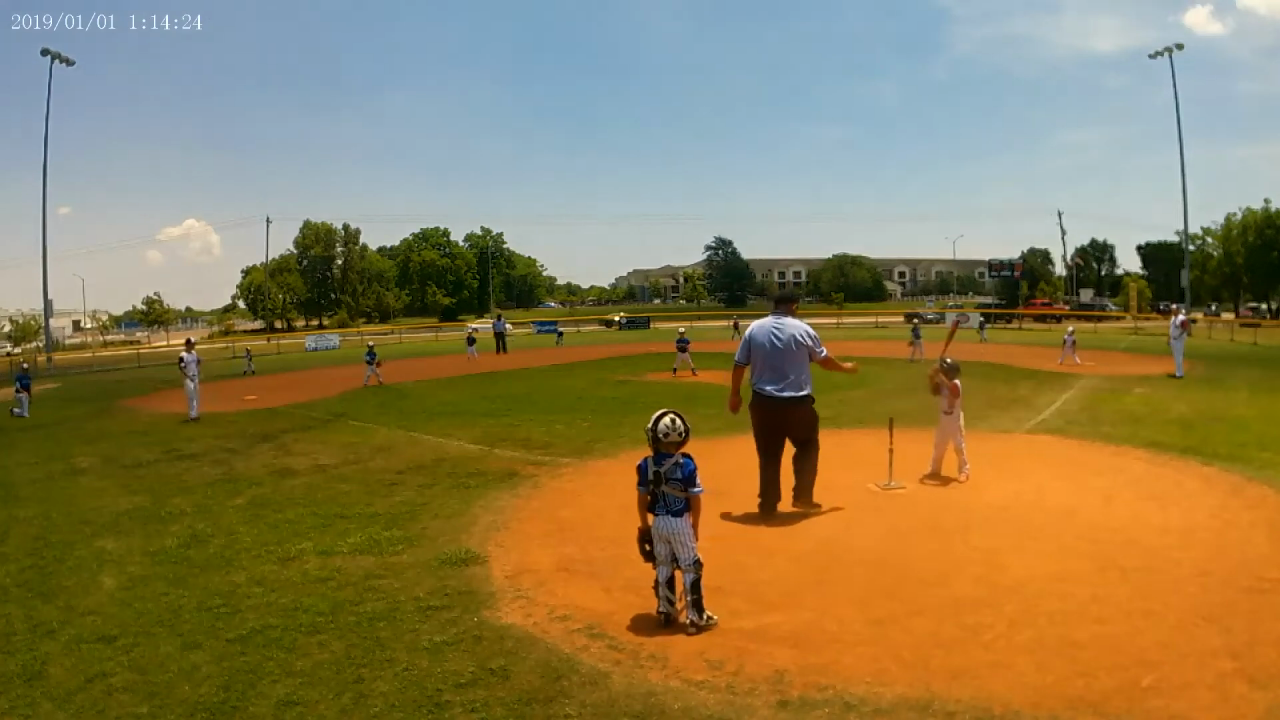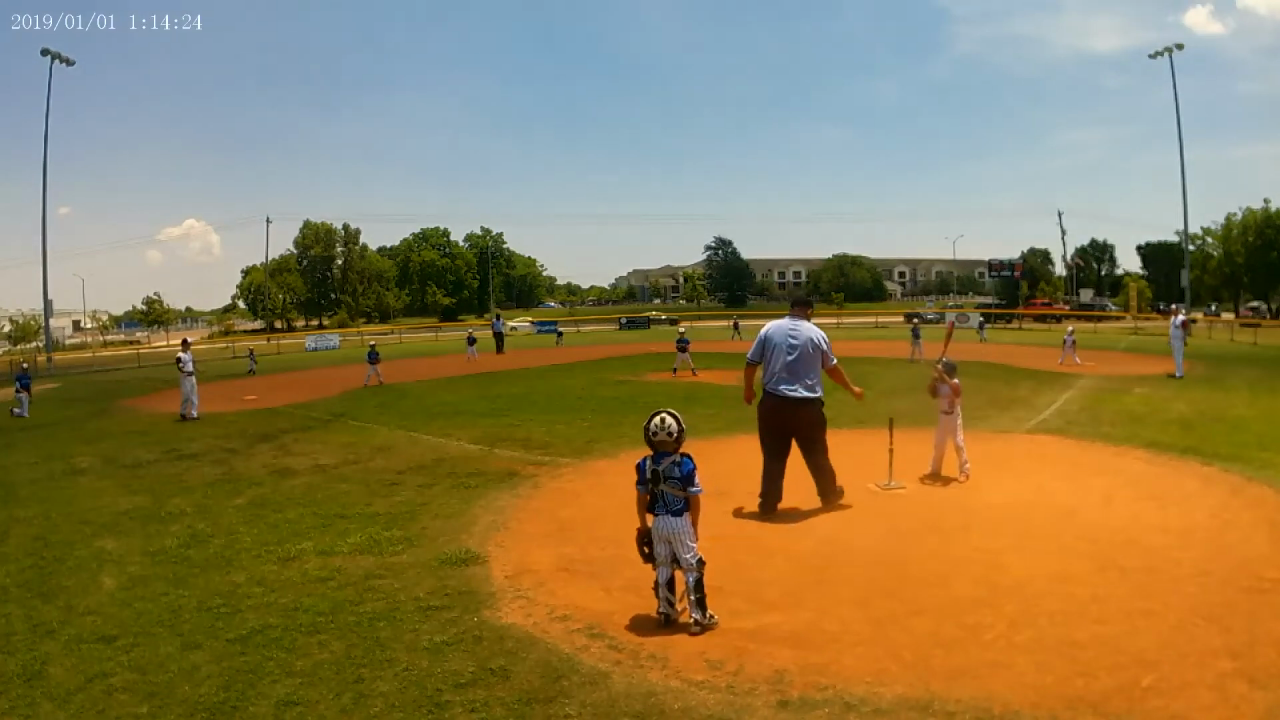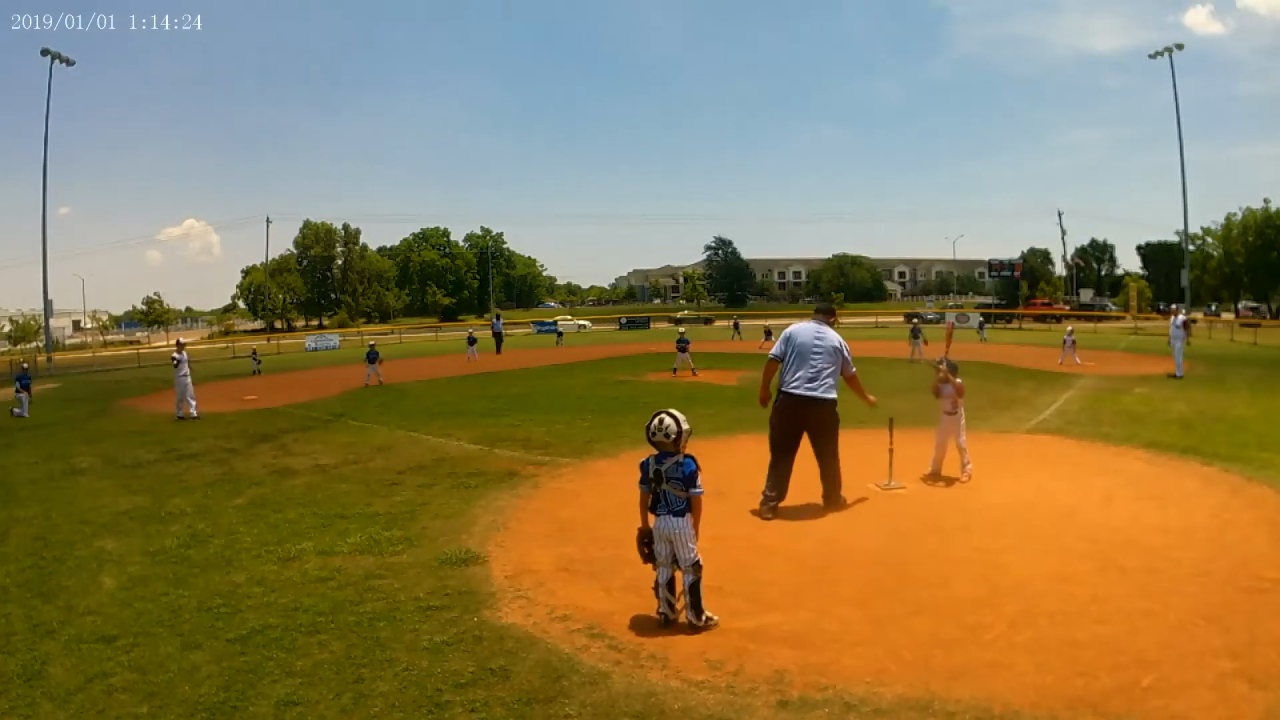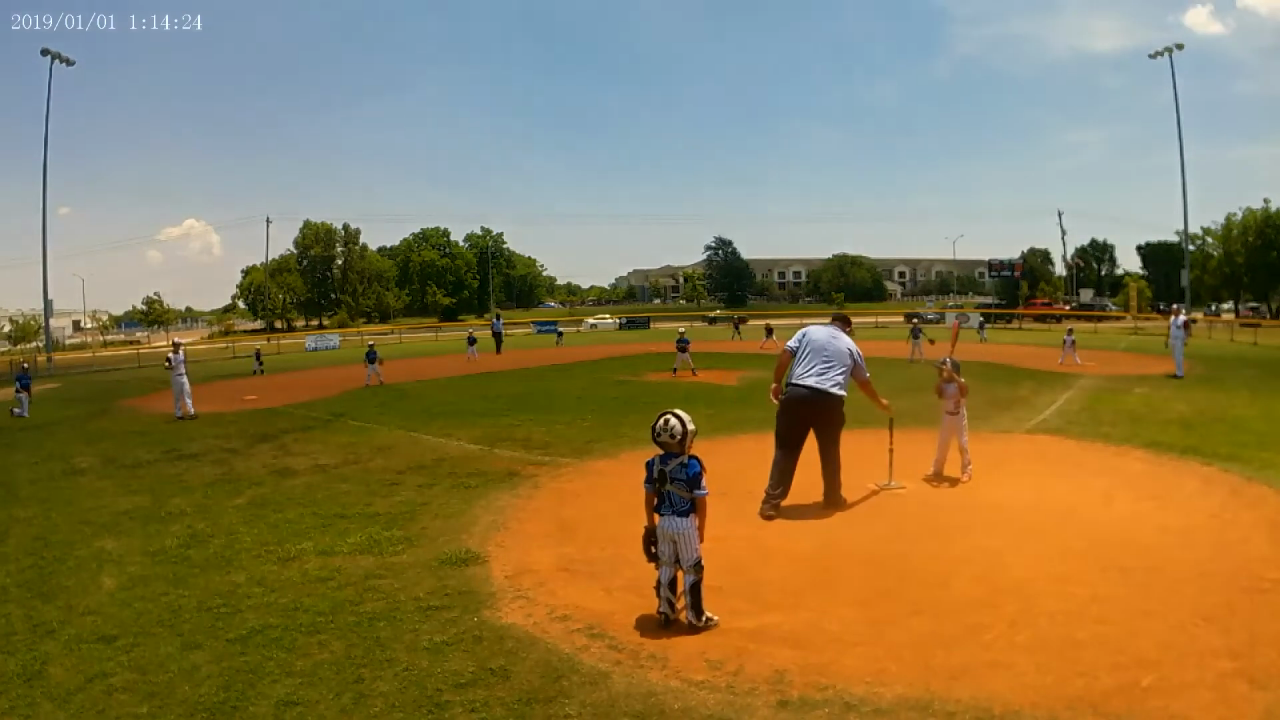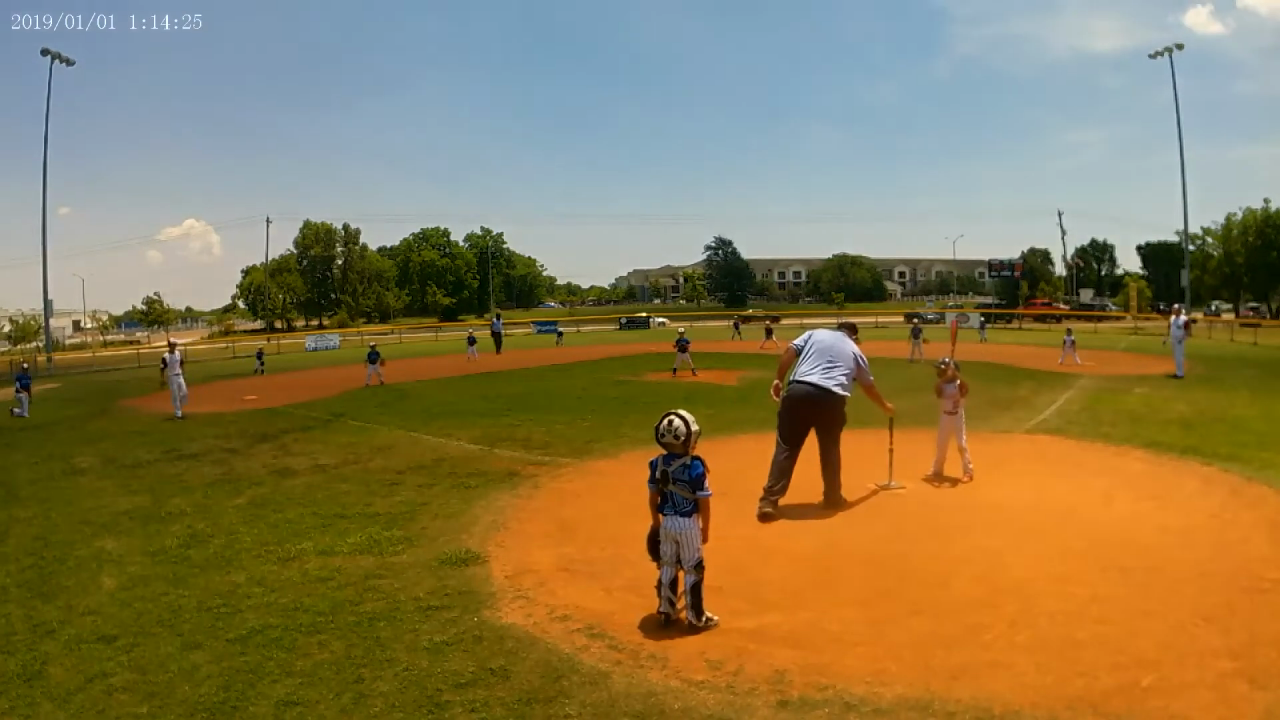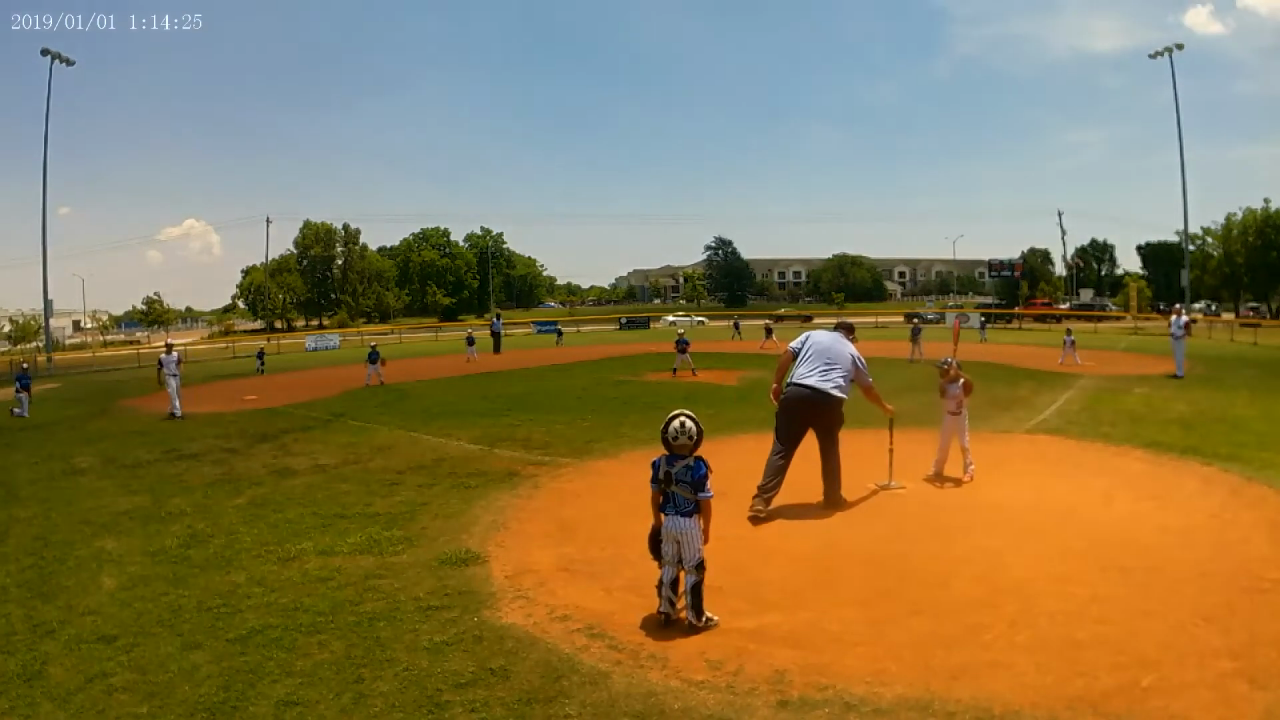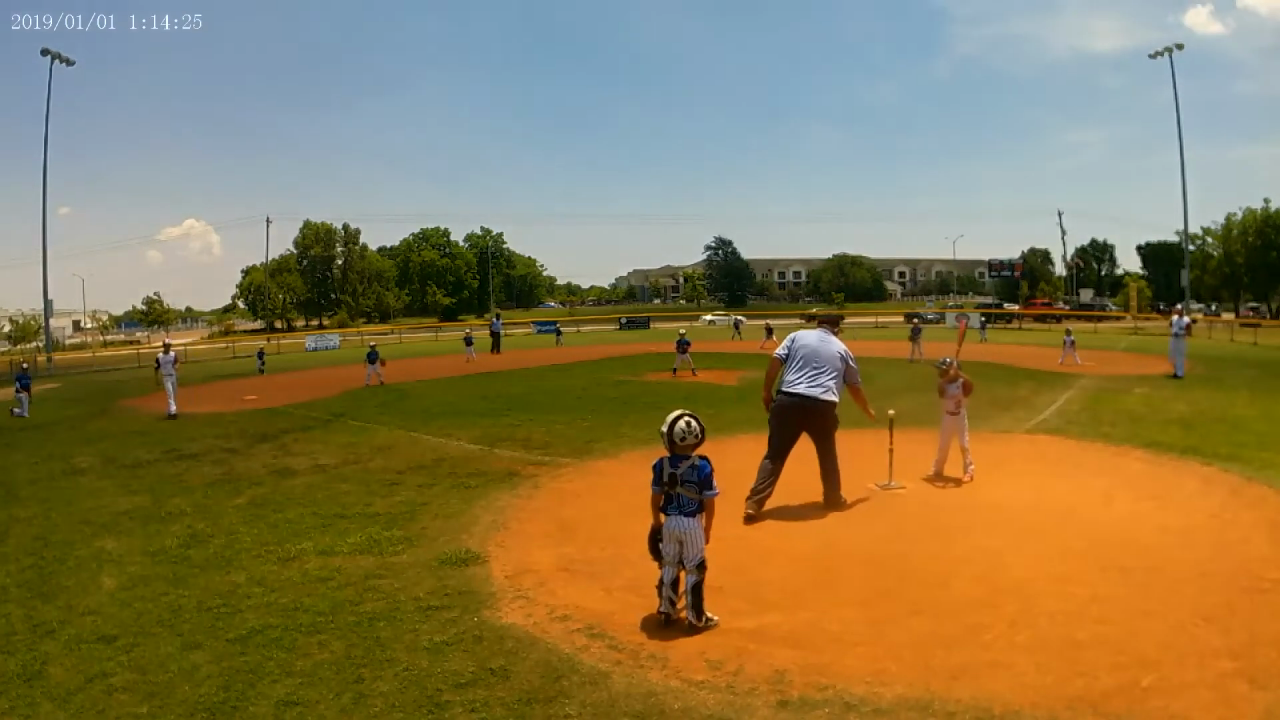
dt=0.2s
person 1, frame 1
left shoulder: (646, 465)
right shoulder: (687, 465)
left elbow: (642, 499)
right elbow: (695, 500)
left wrist: (644, 524)
right wrist: (695, 526)
left hip: (658, 523)
right hip: (680, 523)
left knee: (663, 568)
right knee: (690, 569)
left ankle: (666, 612)
right ankle: (696, 617)
person 1, frame 2
left shoulder: (645, 465)
right shoulder: (686, 464)
left elbow: (641, 499)
right elbow: (694, 499)
left wrist: (643, 525)
right wrist: (694, 526)
left hip: (658, 523)
right hip: (680, 522)
left knee: (663, 568)
right knee: (692, 568)
left ankle: (666, 613)
right ankle: (699, 616)
person 1, frame 3
left shoulder: (648, 464)
right shoulder: (688, 465)
left elbow: (644, 498)
right elbow: (696, 501)
left wrist: (644, 525)
right wrist: (695, 527)
left hip: (660, 523)
right hip: (682, 523)
left knee: (663, 568)
right knee: (690, 569)
left ankle: (666, 612)
right ankle: (696, 617)
person 1, frame 4
left shoulder: (654, 464)
right shoulder: (693, 466)
left elbow: (649, 498)
right elbow: (700, 502)
left wrist: (650, 524)
right wrist: (701, 528)
left hip: (664, 523)
right hip: (686, 523)
left knee: (666, 568)
right knee: (692, 570)
left ankle: (666, 612)
right ankle: (696, 617)
person 1, frame 5
left shoulder: (657, 464)
right shoulder: (696, 467)
left elbow: (653, 498)
right elbow: (704, 502)
left wrist: (655, 523)
right wrist: (706, 528)
left hip: (667, 523)
right hip: (688, 524)
left knee: (667, 567)
right knee: (693, 570)
left ankle: (666, 611)
right ankle: (696, 617)
person 1, frame 6
left shoulder: (659, 464)
right shoulder: (698, 467)
left elbow: (655, 497)
right elbow: (705, 503)
left wrist: (657, 522)
right wrist: (707, 529)
left hip: (668, 522)
right hip: (690, 524)
left knee: (668, 567)
right knee: (694, 570)
left ankle: (666, 611)
right ankle: (696, 617)
person 1, frame 7
left shoulder: (661, 465)
right shoulder: (702, 466)
left elbow: (655, 498)
right elbow: (709, 502)
left wrist: (656, 522)
right wrist: (707, 529)
left hip: (670, 522)
right hip: (692, 523)
left knee: (669, 567)
right knee: (695, 570)
left ankle: (666, 611)
right ankle: (696, 617)
person 2, frame 1
left shoulder: (754, 328)
right shoulder: (801, 329)
left elbow: (739, 365)
right elbow: (824, 360)
left wrist: (735, 394)
right wrist: (845, 367)
left hip: (762, 402)
right hip: (796, 403)
left knee: (768, 455)
right knee: (807, 447)
left ankle: (768, 505)
right ankle: (802, 497)
person 2, frame 2
left shoulder: (770, 329)
right shoulder: (816, 333)
left elbow: (751, 363)
right elbow: (832, 369)
left wrist: (748, 388)
right wrist: (852, 389)
left hip: (773, 402)
right hip: (806, 404)
left knee: (773, 455)
right knee: (816, 452)
left ankle: (768, 504)
right ankle: (829, 494)
person 2, frame 3
left shoulder: (793, 330)
right shoulder: (837, 340)
left elbow: (772, 360)
right elbow: (850, 376)
left wrist: (764, 390)
right wrist: (866, 398)
left hip: (789, 401)
right hip: (822, 404)
left knee: (781, 454)
right knee: (827, 454)
left ankle: (769, 504)
right ankle: (833, 498)
person 2, frame 4
left shoulder: (808, 331)
right shoulder: (850, 345)
left elbow: (786, 354)
right elbow: (864, 381)
left wrist: (777, 383)
right wrist: (879, 402)
left hip: (796, 395)
right hip: (830, 400)
left knee: (786, 450)
right knee: (830, 451)
left ankle: (771, 503)
right ankle: (833, 498)
person 2, frame 5
left shoulder: (815, 334)
right shoulder: (854, 350)
left elbow: (790, 351)
right elbow: (869, 386)
left wrist: (778, 379)
right wrist: (884, 406)
left hip: (799, 392)
right hip: (831, 399)
left knee: (786, 447)
right knee: (830, 449)
left ankle: (769, 502)
right ankle: (833, 497)
person 2, frame 6
left shoulder: (812, 335)
right shoulder: (852, 352)
left elbow: (788, 353)
right elbow: (867, 387)
left wrist: (777, 383)
right wrist: (884, 407)
left hip: (796, 394)
right hip: (828, 400)
left knee: (782, 448)
right knee: (829, 449)
left ankle: (762, 500)
right ankle: (833, 497)
person 2, frame 7
left shoulder: (797, 336)
right shoulder: (841, 348)
left elbow: (776, 361)
right elbow: (854, 387)
left wrist: (767, 392)
right wrist: (867, 410)
left hip: (788, 401)
right hip: (821, 406)
left knee: (775, 454)
right knee: (827, 452)
left ankle: (754, 503)
right ankle: (833, 498)
